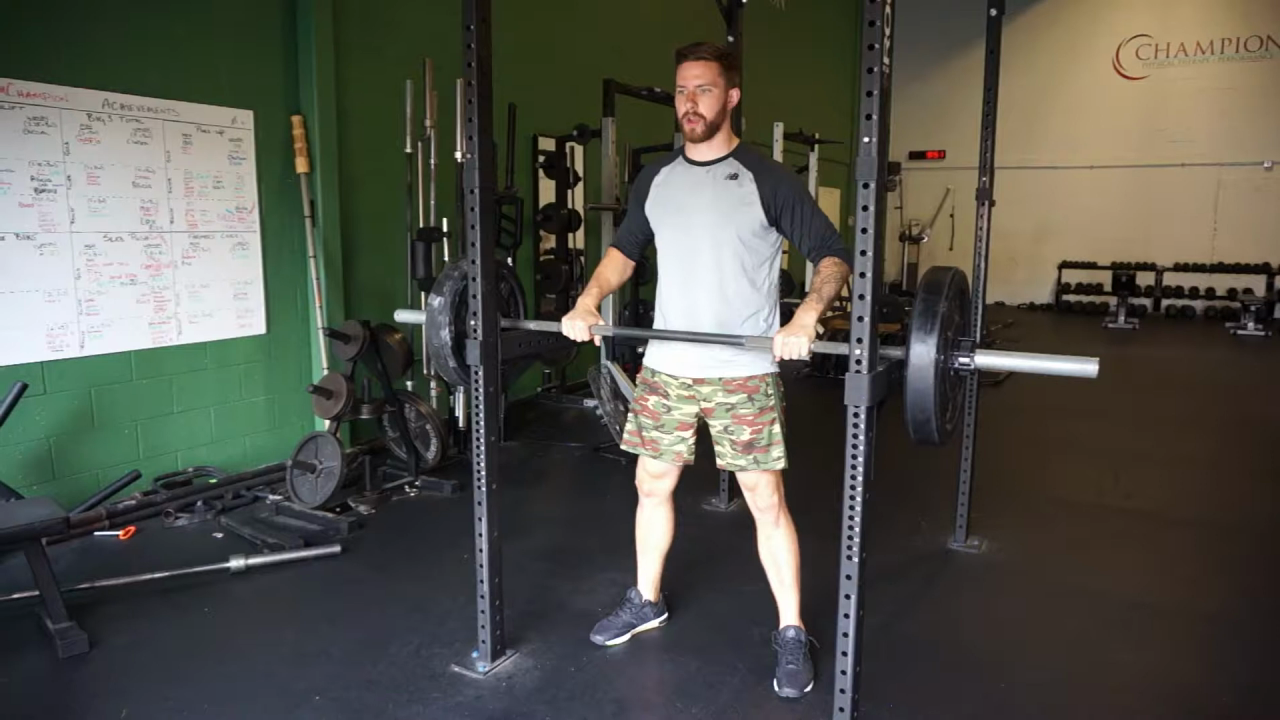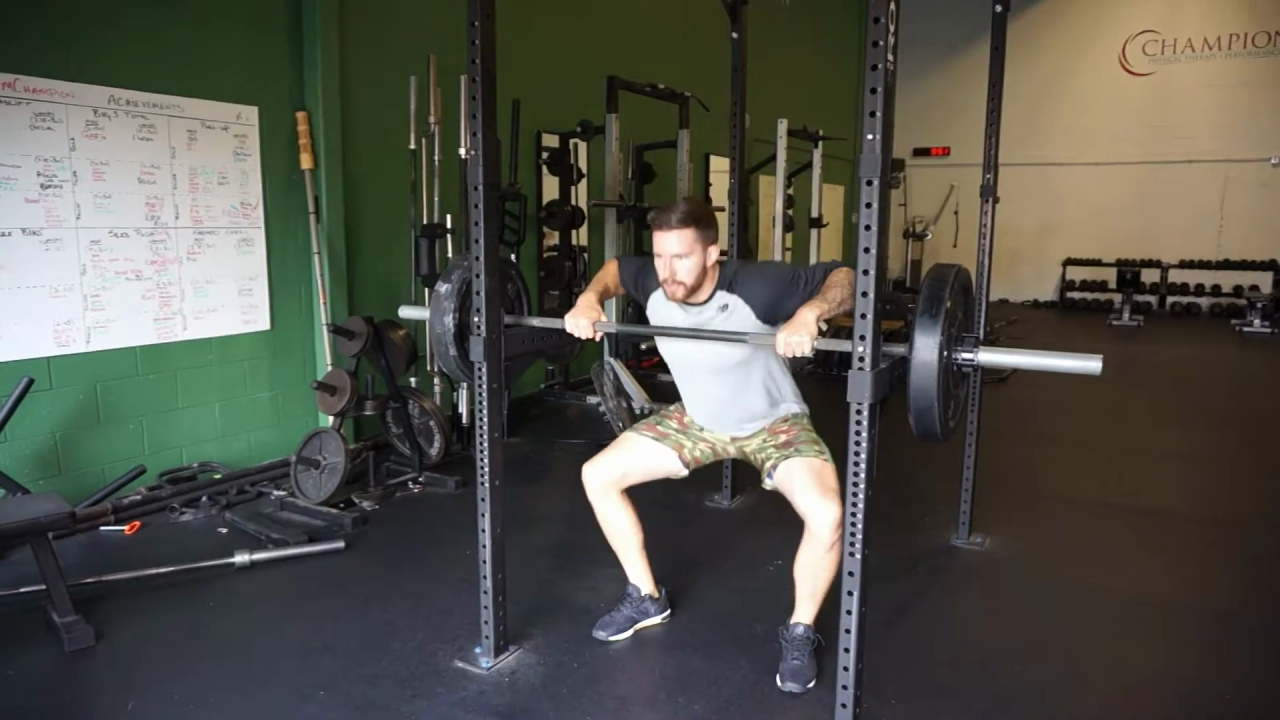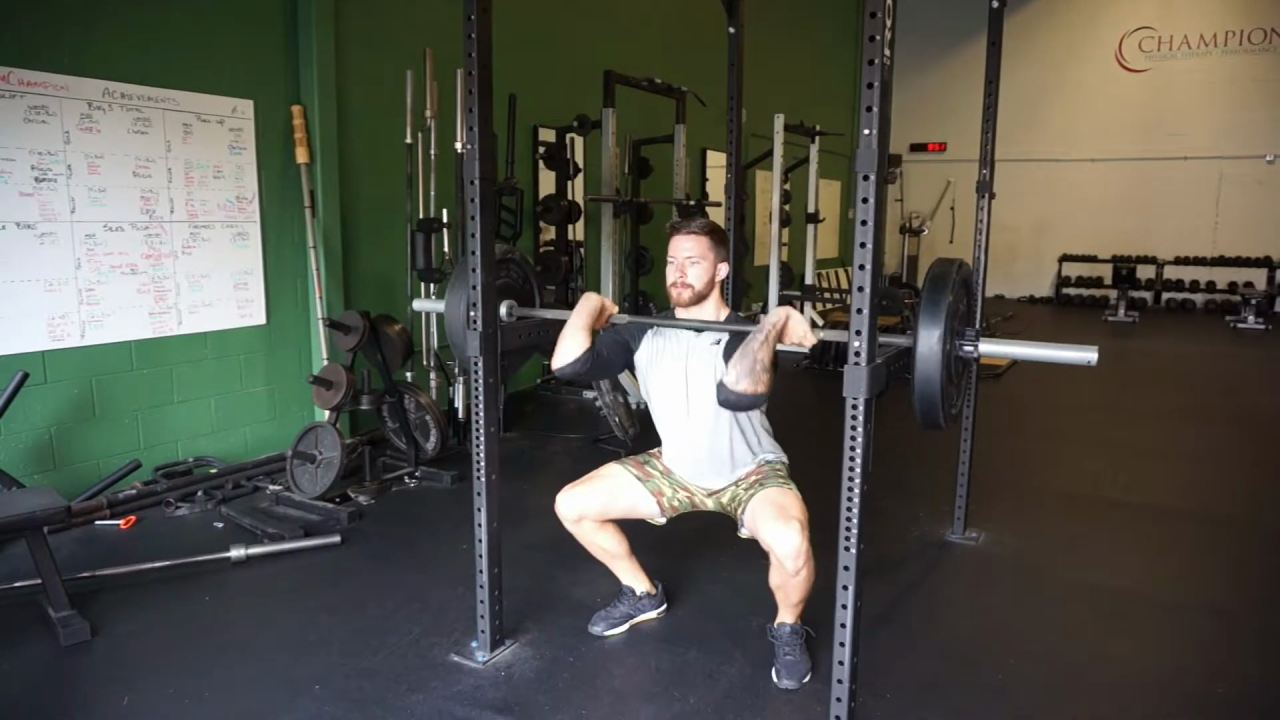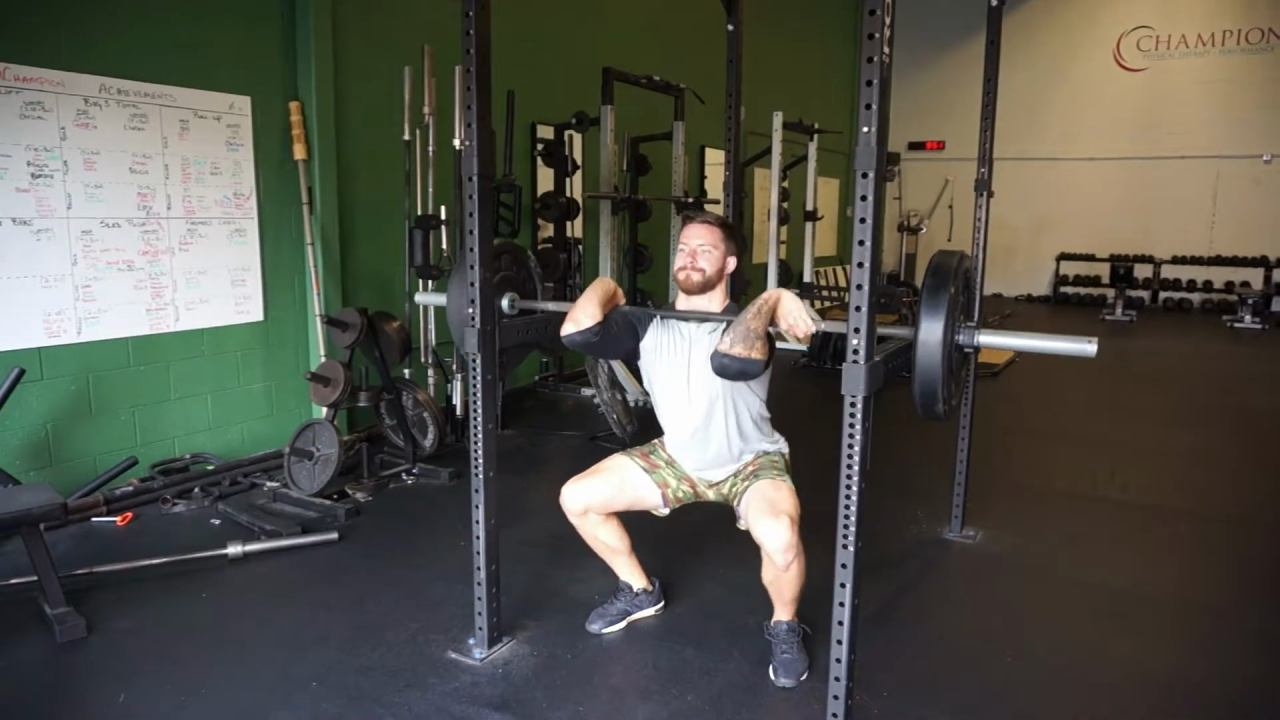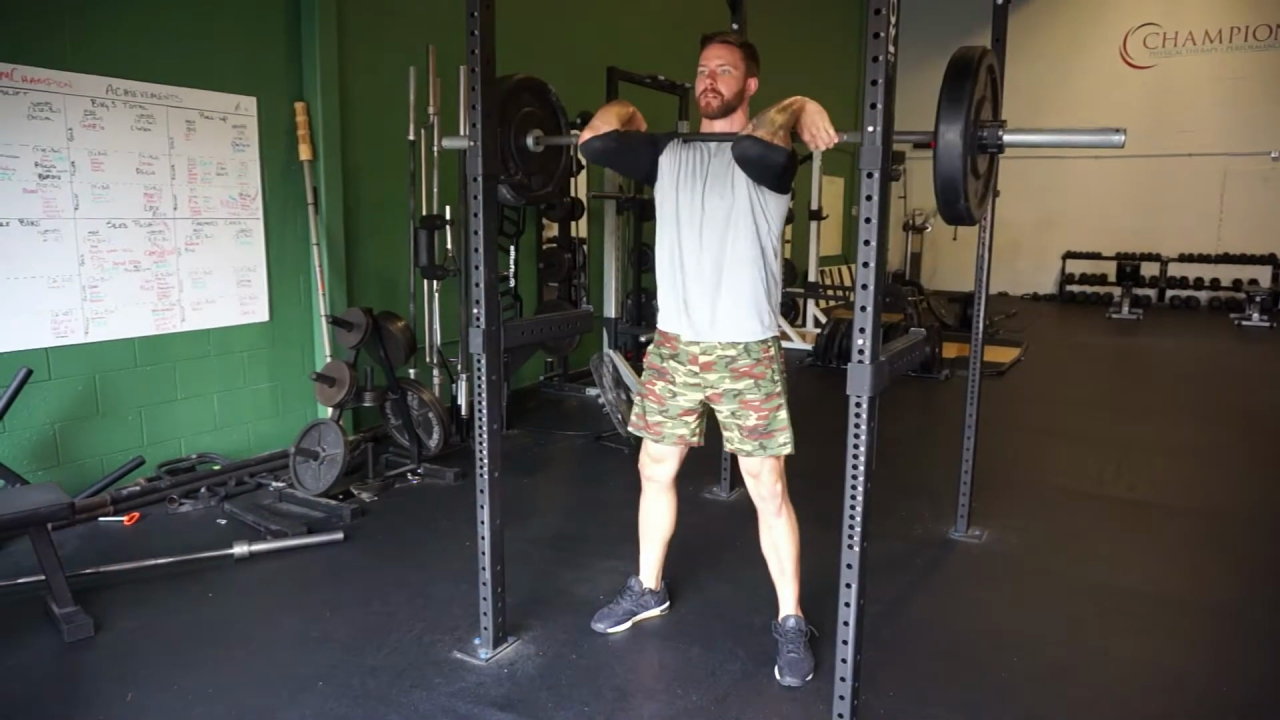
dt=1s
person 1, frame 1
left shoulder: (766, 179)
right shoulder: (656, 177)
left elbow: (832, 253)
right elbow: (626, 248)
left wrist: (805, 318)
right wrist: (588, 301)
left hip: (743, 371)
right hip: (666, 365)
left knee: (765, 501)
right knee: (652, 486)
left ankle: (791, 635)
right ankle: (647, 600)
person 1, frame 2
left shoulder: (757, 285)
right shoulder: (652, 284)
left elbow: (844, 275)
right elbow: (616, 267)
left wrist: (808, 315)
right wrist: (589, 300)
left hip: (774, 422)
right hip: (695, 418)
left knee: (825, 516)
right knee: (598, 475)
left ankle: (799, 633)
right ankle: (647, 597)
person 1, frame 3
left shoulder: (743, 339)
right shoulder: (643, 335)
left elbow: (737, 393)
right elbow: (567, 364)
left wrist: (776, 322)
right wrist: (589, 306)
left hip: (750, 472)
right hip: (676, 468)
left knee: (789, 542)
right knee: (572, 505)
left ankle: (788, 630)
right ankle: (643, 594)
person 1, frame 4
left shoulder: (743, 329)
right shoulder: (648, 326)
left elbow: (731, 361)
right elbow: (577, 333)
left wrist: (772, 301)
right wrist: (605, 287)
left hip: (750, 463)
right hip: (677, 458)
left knee: (778, 537)
right knee: (577, 498)
left ankle: (784, 628)
right ankle: (640, 591)
person 1, frame 5
left shoulder: (767, 156)
right shoulder: (667, 151)
left elbow: (752, 144)
right elbow: (595, 142)
left wrist: (798, 109)
right wrist: (625, 111)
left hip: (745, 350)
right hip: (673, 344)
left knee: (767, 490)
right knee: (655, 472)
left ankle: (790, 622)
right ankle: (648, 589)
